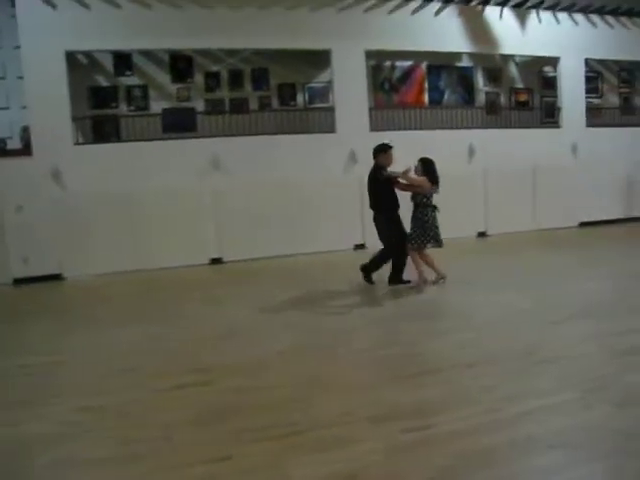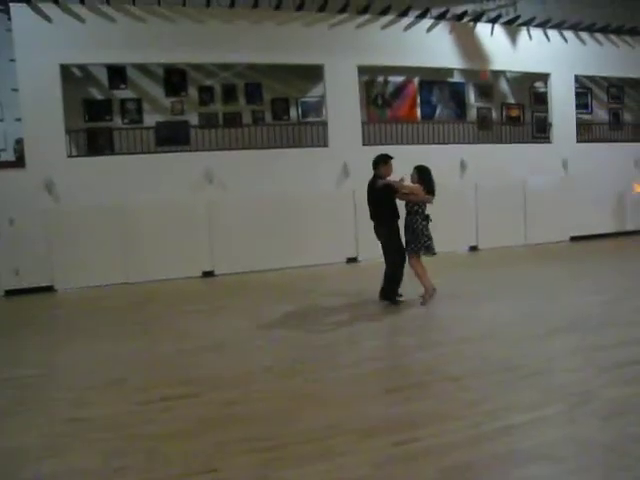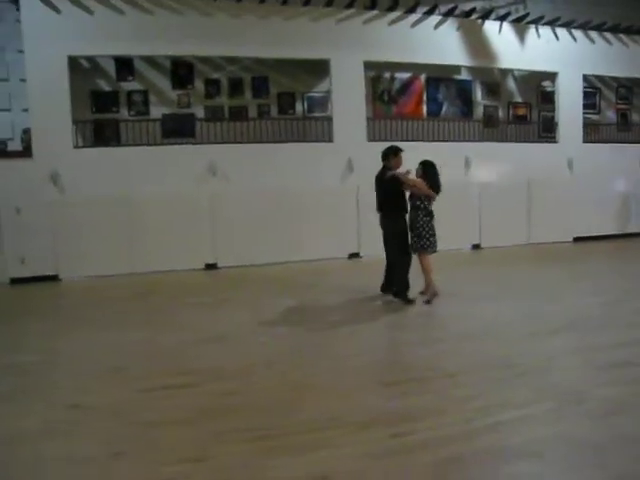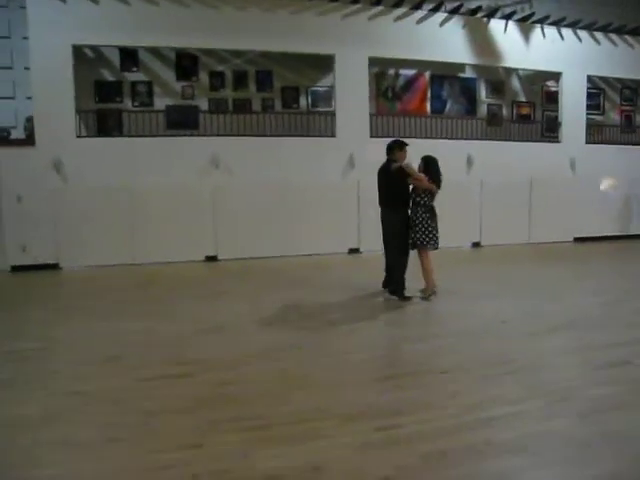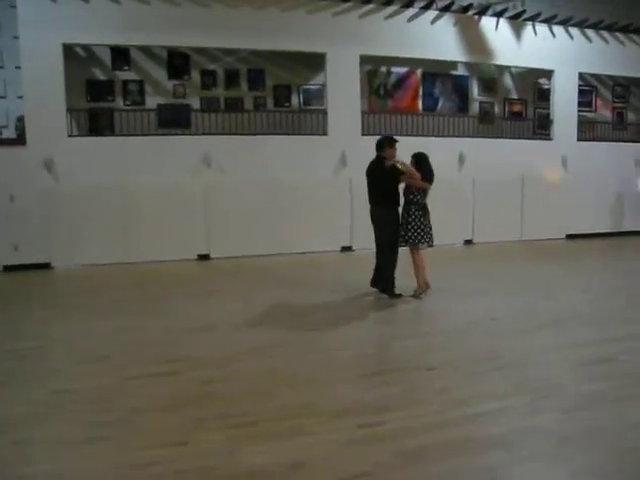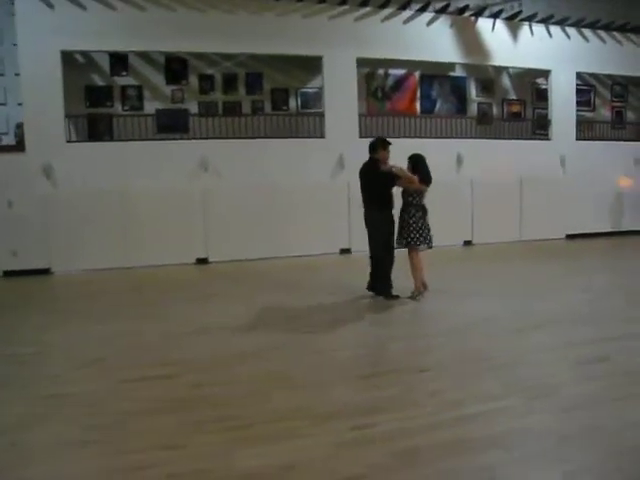
dt=0.2s
person 1, frame 1
left shoulder: (379, 172)
right shoulder: (379, 172)
left elbow: (394, 184)
right elbow: (400, 186)
left hip: (390, 214)
right hip: (384, 216)
left knee: (402, 243)
right knee: (392, 247)
left ankle: (396, 276)
right ankle: (368, 269)
person 1, frame 2
left shoulder: (379, 182)
right shoulder: (379, 183)
left hip: (386, 225)
right hip: (385, 226)
left knee: (393, 259)
right knee: (396, 259)
left ankle: (389, 291)
right ankle: (388, 293)
person 1, frame 3
left shoulder: (384, 174)
right shoulder: (390, 175)
right elbow: (410, 187)
left hip: (389, 218)
right hip: (394, 219)
left knee: (393, 254)
right knee: (403, 254)
left ankle: (388, 286)
right ankle: (400, 291)
person 1, frame 4
left shoulder: (385, 168)
right shoulder: (395, 169)
right elbow: (418, 181)
right wrist: (430, 186)
left hip: (389, 213)
right hip: (397, 214)
left knee: (392, 250)
right knee: (400, 251)
left ankle: (389, 282)
right ankle: (396, 288)
person 1, frame 5
left shoulder: (374, 165)
right shoulder: (386, 166)
right elbow: (408, 178)
right wrist: (422, 183)
left hip: (378, 210)
right hip: (387, 212)
left knee: (383, 248)
right knee: (390, 249)
left ankle: (378, 280)
right ankle: (387, 287)
person 1, frame 6
left shoulder: (366, 168)
right shoulder: (379, 169)
right elbow: (404, 181)
right wrist: (417, 184)
left hip: (370, 213)
right hip: (381, 214)
left knee: (376, 250)
right knee: (386, 252)
left ankle: (375, 285)
right ankle: (384, 289)
person 2, frame 1
left shoulder: (425, 180)
right shoulder: (420, 182)
left elbow: (409, 179)
left hip: (425, 217)
right hip: (421, 217)
left knee: (412, 248)
right knee: (420, 250)
left ankle: (421, 277)
right ankle: (440, 273)
person 2, frame 2
left shoulder: (418, 188)
right shoulder: (417, 190)
left elbow: (402, 186)
right elbow: (402, 195)
left wrist: (387, 181)
left hip: (417, 225)
right hip: (416, 225)
left knee: (413, 259)
right knee: (416, 259)
left ankle: (428, 288)
right ankle: (429, 286)
person 2, frame 3
left shoulder: (421, 183)
right shoulder: (430, 186)
left elbow: (408, 181)
left hip: (420, 221)
right hip: (424, 220)
left knee: (423, 256)
right knee: (423, 256)
left ankle: (432, 288)
right ankle: (428, 286)
person 2, frame 4
right shoulder: (433, 182)
left hip: (421, 217)
right hip: (427, 216)
left knee: (423, 253)
right knee: (424, 253)
left ankle: (430, 287)
right ankle: (430, 284)
person 2, frame 5
right shoulder: (425, 179)
left hip: (414, 215)
right hip: (419, 214)
left knee: (415, 251)
right knee: (417, 251)
left ankle: (421, 285)
right ankle: (424, 282)
person 2, frame 6
left shoulder: (416, 179)
right shoulder: (419, 181)
left hip: (413, 216)
right hip: (414, 216)
left knee: (413, 253)
right knee: (414, 252)
left ankle: (418, 287)
right ankle: (422, 283)
